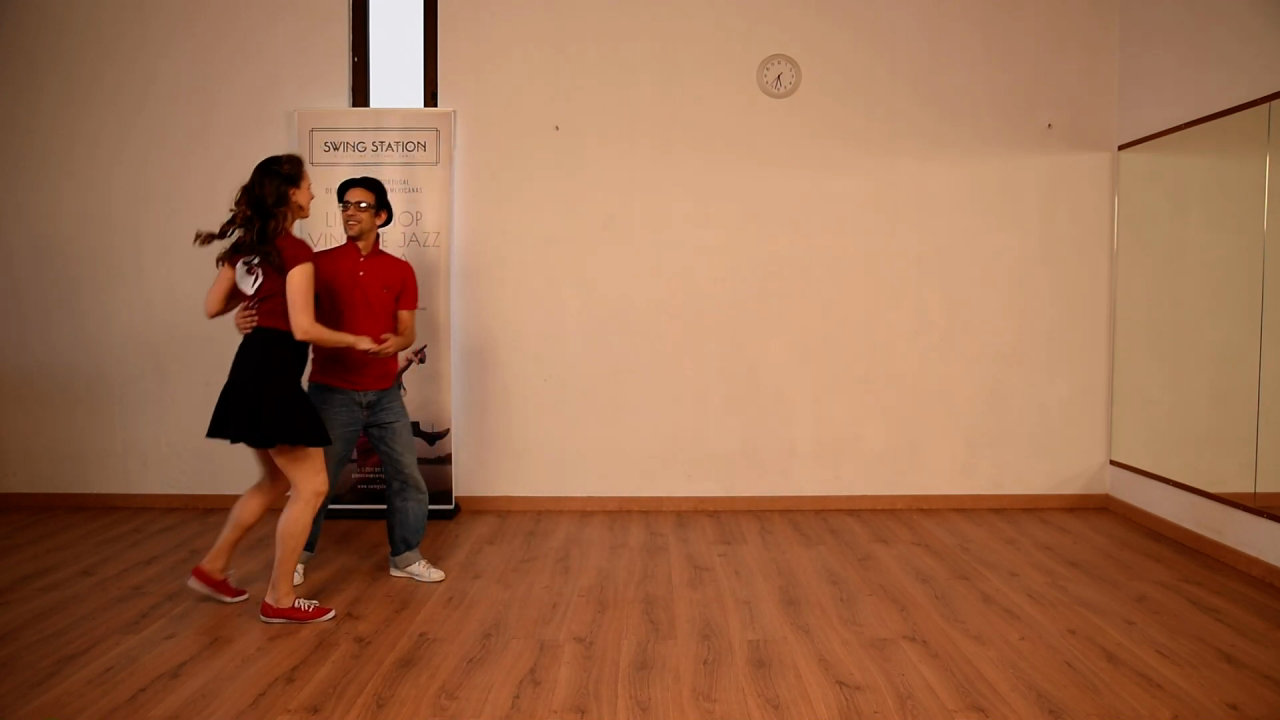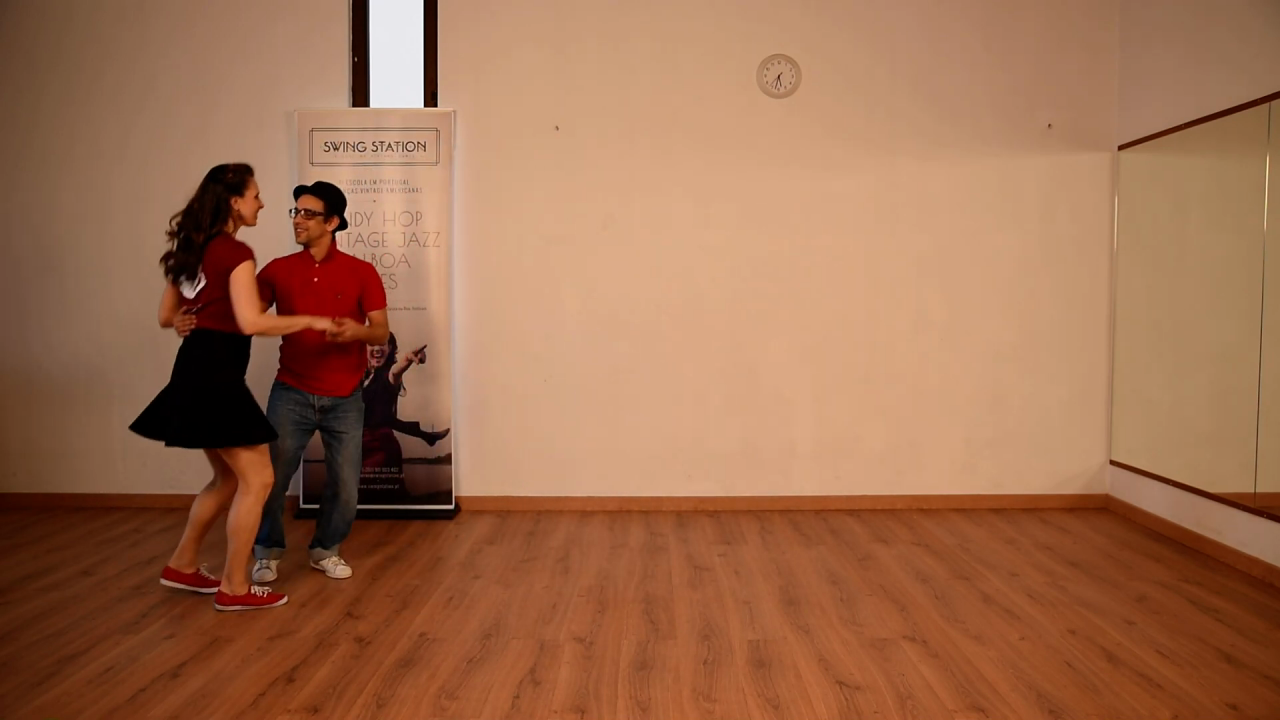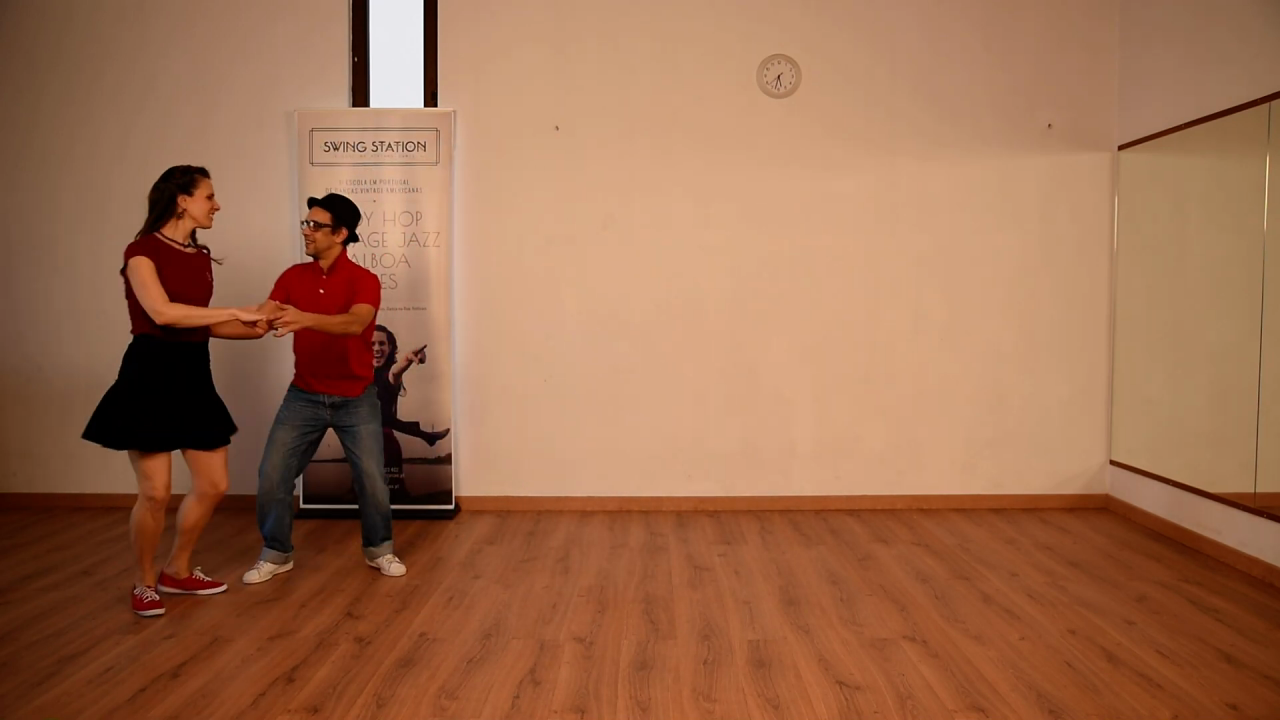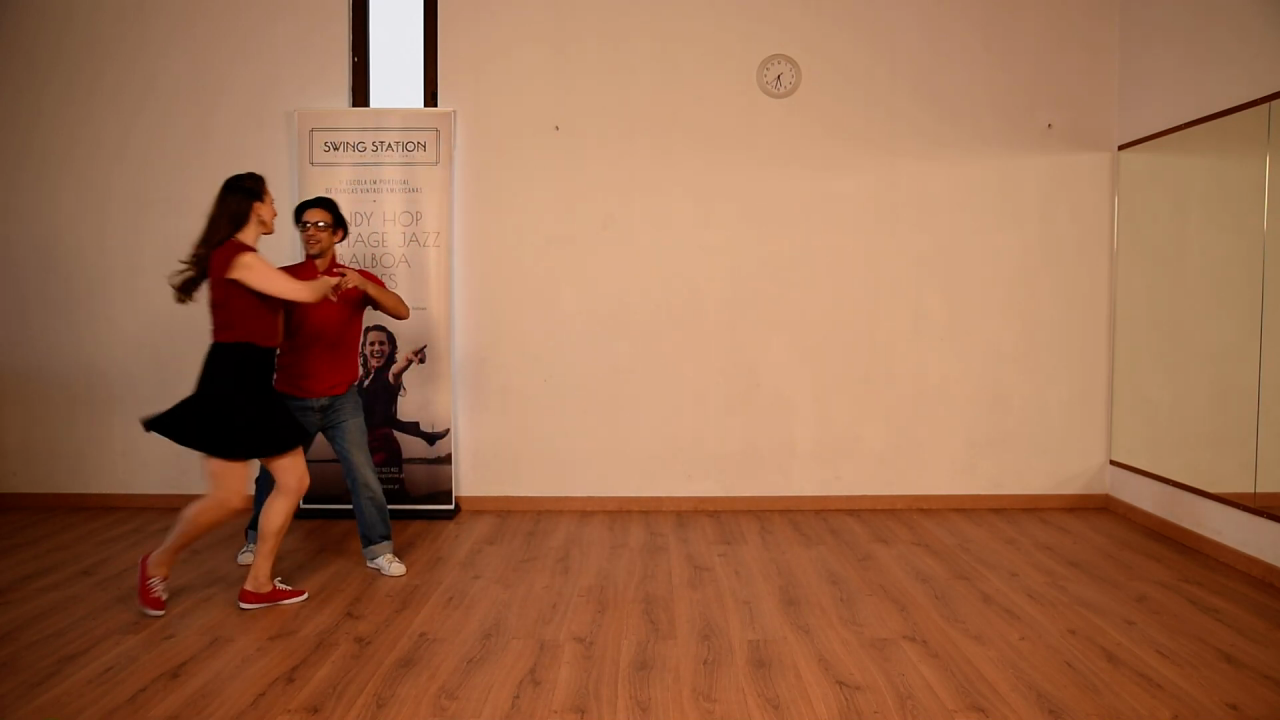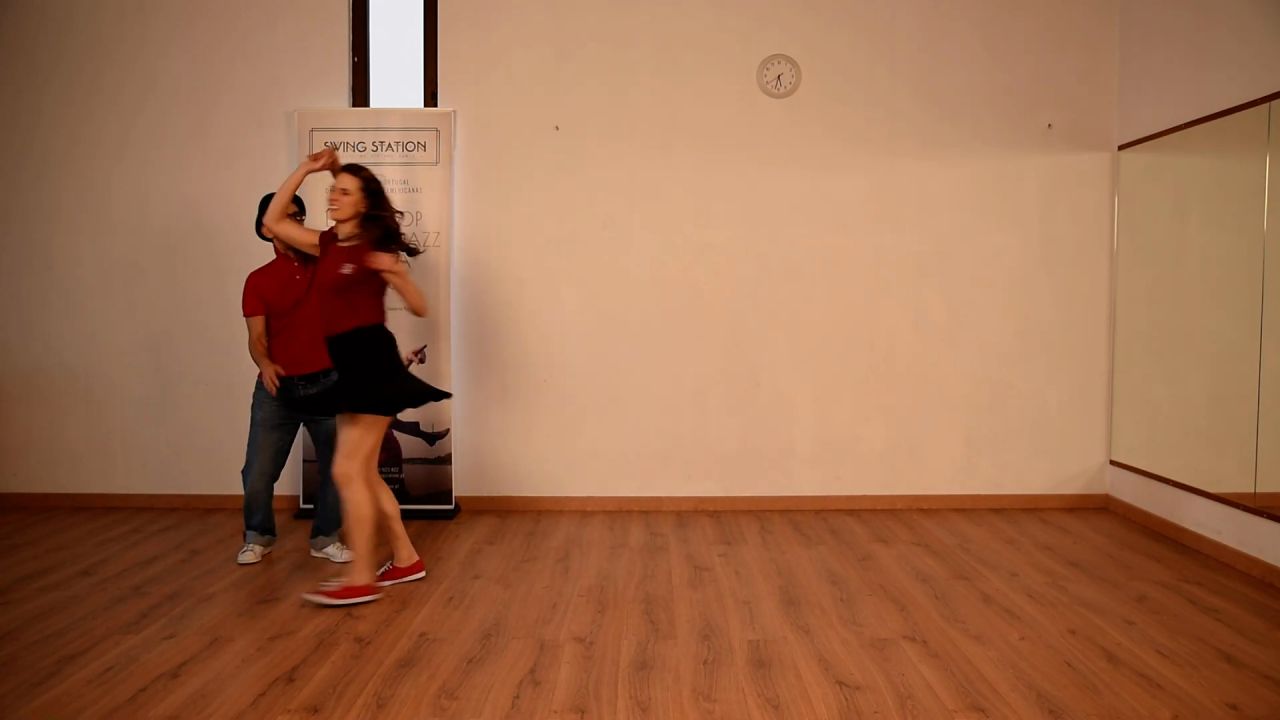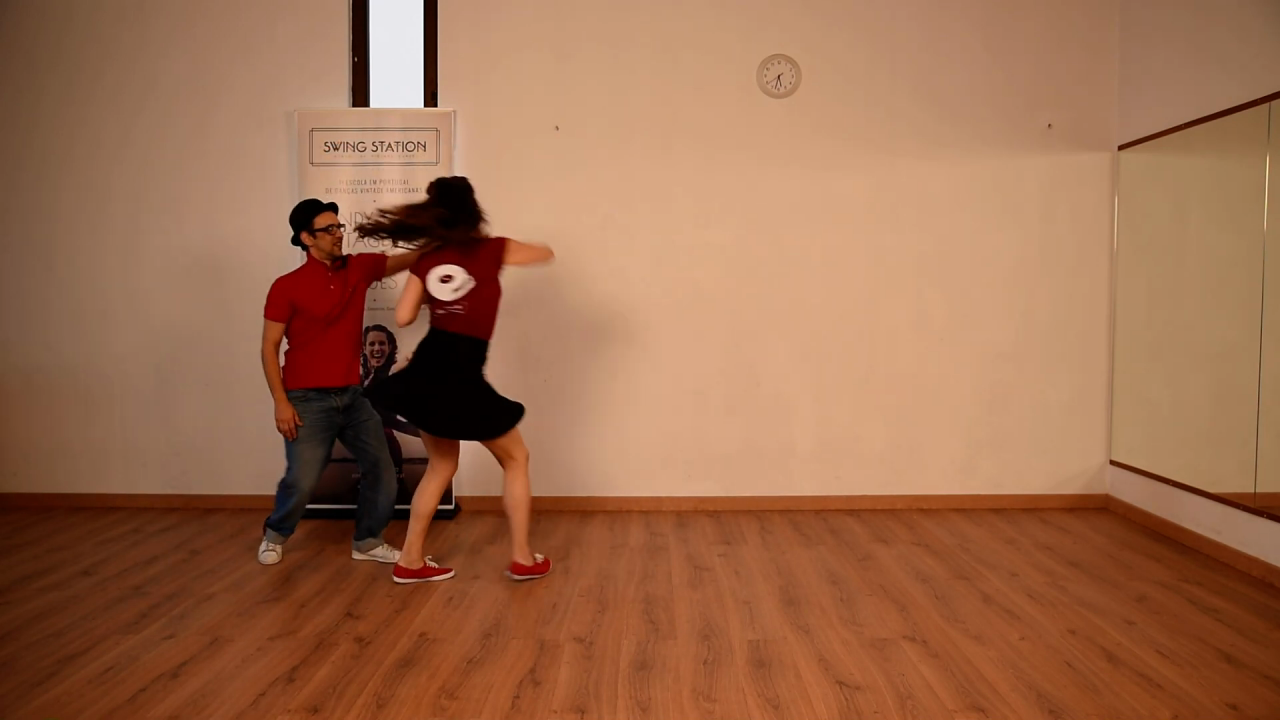
dt=0.5s
person 1, frame 1
left shoulder: (243, 244)
right shoulder: (295, 252)
left elbow: (214, 307)
right elbow: (303, 329)
right wrist: (355, 340)
left hip: (254, 368)
right hip: (273, 374)
left knee: (278, 480)
right knee: (310, 486)
left ankle: (212, 567)
right ankle: (280, 598)
person 1, frame 2
left shoulder: (191, 249)
right shoulder: (236, 252)
left elbow: (166, 316)
right elbow: (250, 323)
right wrist: (309, 321)
left hip: (198, 373)
right hip: (214, 378)
left knee: (231, 479)
right knee: (257, 480)
left ankle: (182, 565)
right ankle: (235, 587)
person 1, frame 3
left shoulder: (199, 257)
right shoulder: (142, 251)
right elbow: (162, 313)
left wrist: (249, 328)
right wrist: (234, 312)
left hip: (193, 376)
right hip: (150, 377)
left knee: (214, 485)
right knee: (155, 492)
left ankle: (178, 569)
right ankle: (143, 581)
person 1, frame 4
left shoulder: (230, 256)
right shoulder: (236, 255)
right elbow: (304, 293)
right wrist: (332, 278)
left hip: (249, 381)
right hip: (233, 384)
left knee: (296, 481)
right knee: (226, 500)
left ankle: (258, 583)
right ankle: (158, 565)
person 1, frame 5
left shoulder: (375, 248)
right shoulder: (328, 242)
left elbow: (420, 308)
right elbow: (273, 221)
left wrist: (397, 272)
right wrist: (306, 168)
left hip: (372, 366)
right hip: (356, 369)
left knee: (348, 471)
right knee: (361, 471)
left ankle: (360, 577)
right ankle: (406, 559)
person 1, frame 6
left shoulder: (425, 259)
right shoulder: (491, 250)
left elbow: (402, 318)
right elbow: (544, 253)
left hip: (430, 367)
right hip: (463, 373)
left knee: (442, 466)
right knee: (516, 459)
left ankle: (411, 560)
right ankle: (522, 557)
person 2, frame 1
left shoulder: (400, 271)
right shoulder: (319, 264)
left elbow: (406, 331)
left wrist: (397, 344)
right wrist: (251, 317)
left hip: (384, 394)
right hip: (333, 393)
left knee: (407, 475)
left ankle: (406, 557)
right ankle: (298, 556)
person 2, frame 2
left shoulder: (362, 273)
right shoulder: (278, 270)
left elbow: (381, 330)
left wrist: (356, 329)
right wrist: (200, 321)
left hip: (344, 398)
right hip: (292, 394)
left knee: (344, 483)
right knee: (270, 476)
left ankle: (326, 550)
right ankle: (268, 553)
person 2, frame 3
left shoulder: (364, 280)
right shoulder: (293, 277)
left elbow: (355, 323)
left wrist: (308, 319)
left hip: (356, 399)
right hip: (304, 396)
left knee: (371, 480)
right knee: (273, 475)
left ankle: (379, 550)
right ankle: (276, 554)
person 2, frame 4
left shoulder: (355, 279)
right shoulder: (284, 279)
left elbow: (401, 311)
left wrist: (364, 285)
left hip: (340, 400)
right hip: (292, 398)
left knee: (363, 476)
right knee: (273, 478)
left ankle: (379, 550)
right ankle: (257, 540)
person 2, frame 5
right shoulder: (259, 280)
right elbow: (257, 339)
right wrist: (265, 364)
left hip: (327, 382)
right hip: (280, 386)
left knee: (336, 467)
right knee: (258, 470)
left ankle: (325, 539)
right ankle: (258, 538)
person 2, frame 6
left shoulder: (358, 268)
right shoulder: (287, 288)
left elbow: (406, 262)
right elbow: (270, 348)
right wrist: (281, 403)
left hip: (352, 395)
right hip: (307, 399)
left knee: (381, 471)
right knee: (301, 480)
left ankle: (368, 542)
right ankle: (275, 534)
